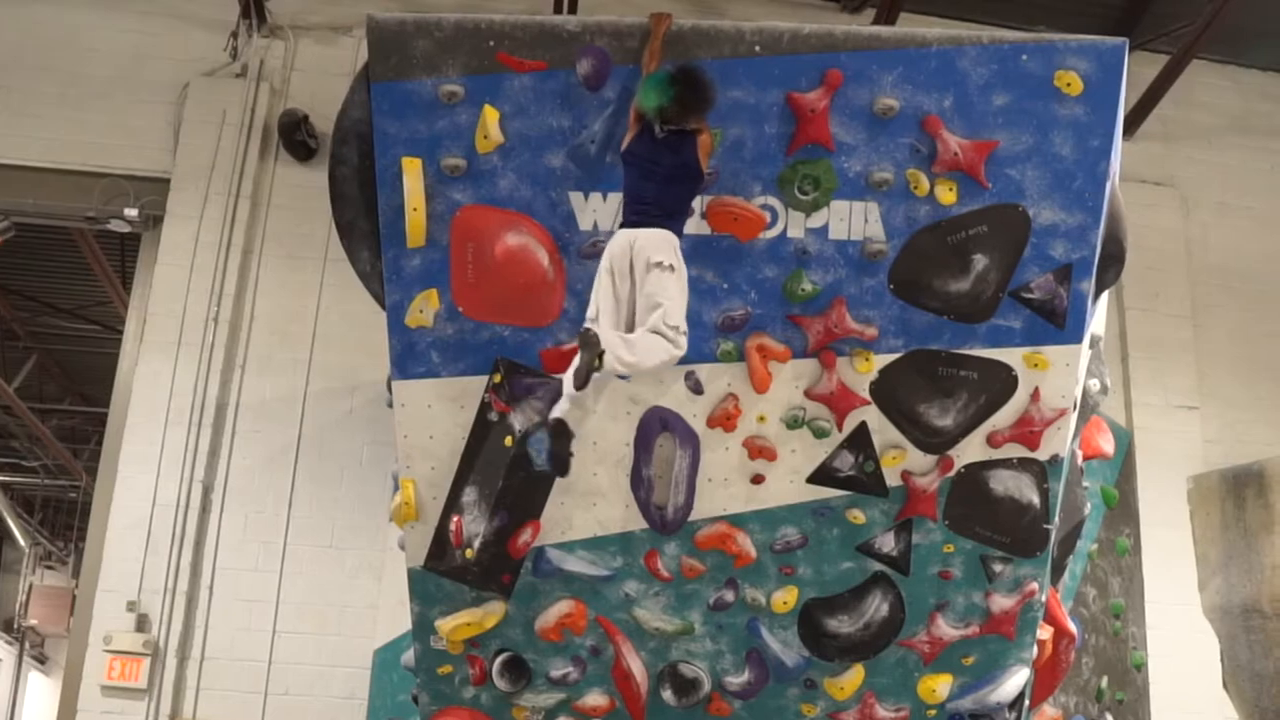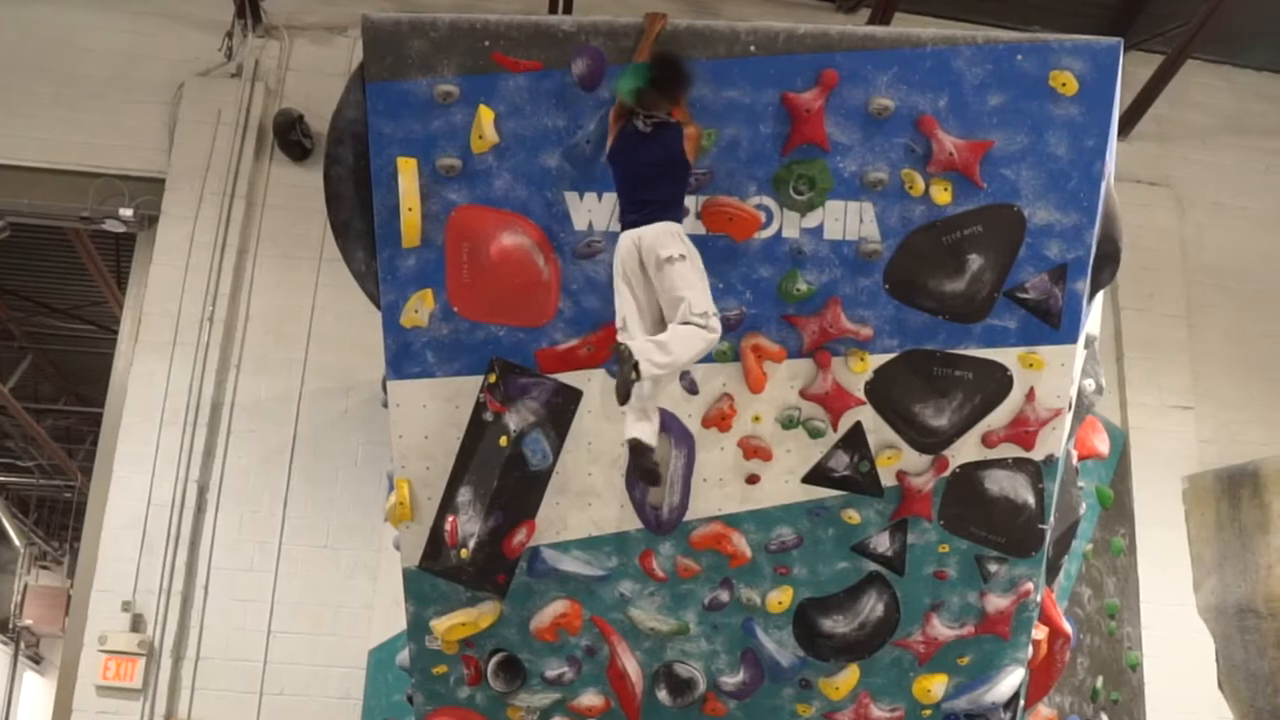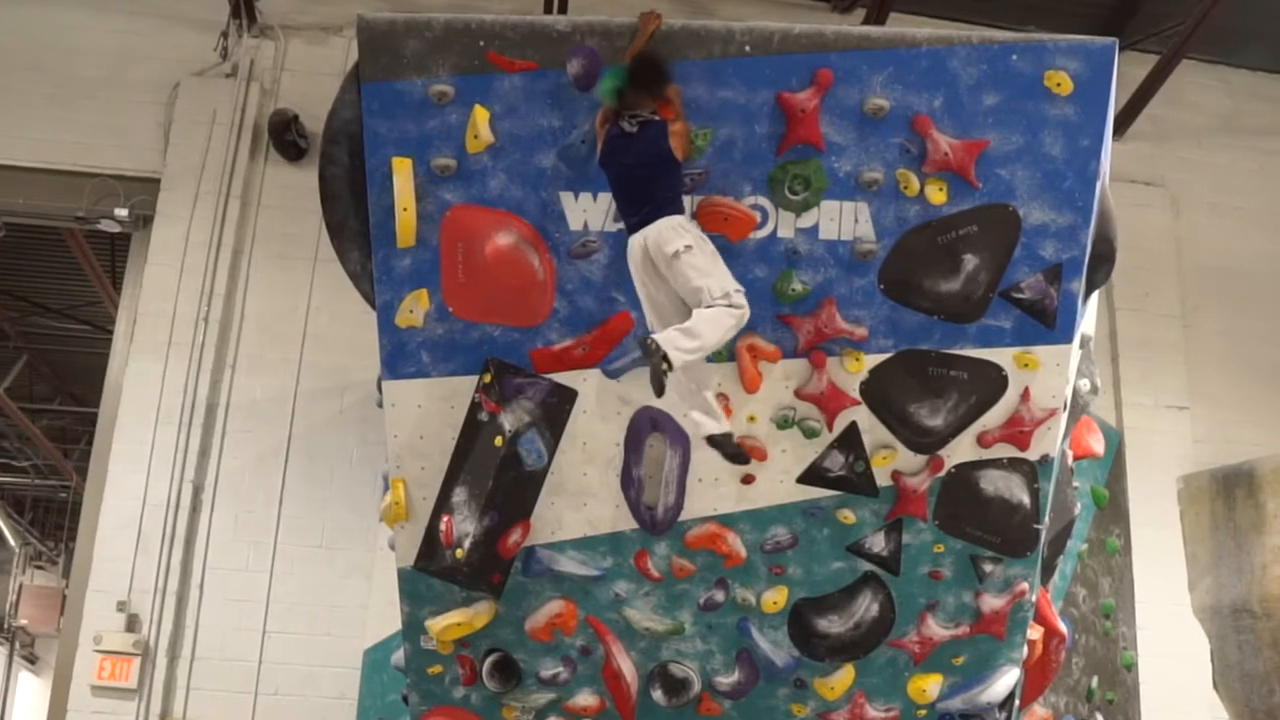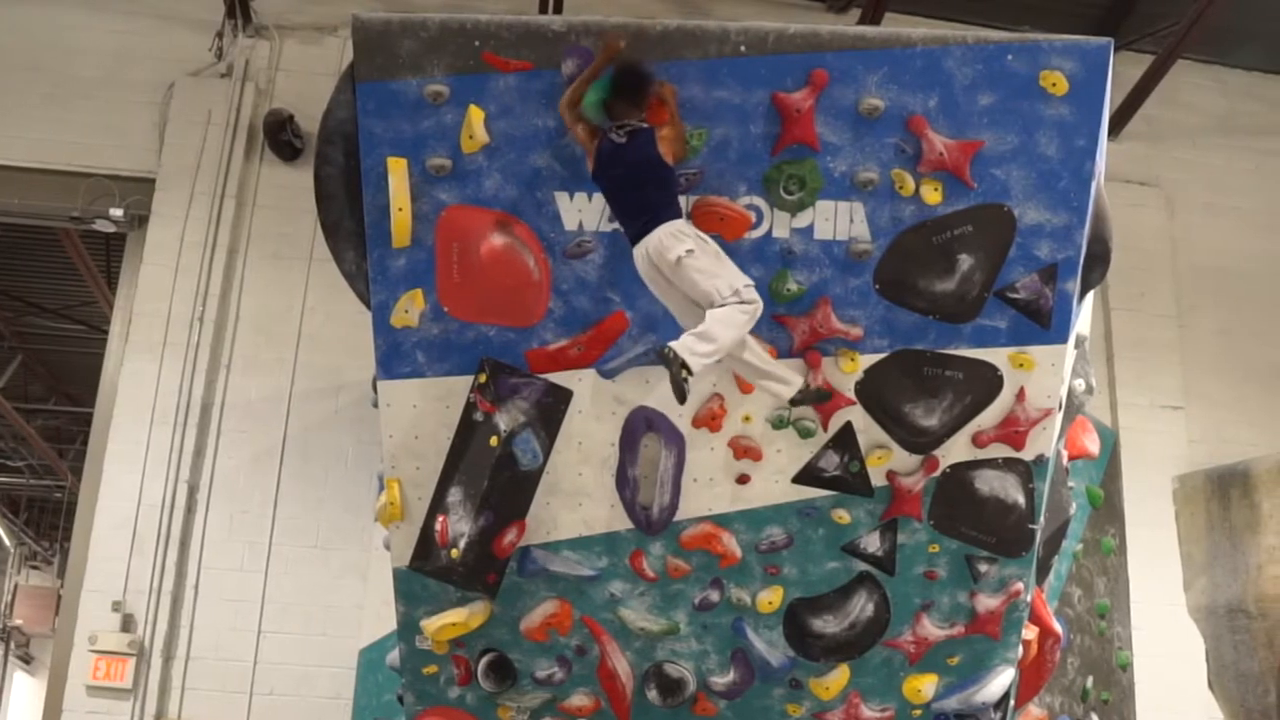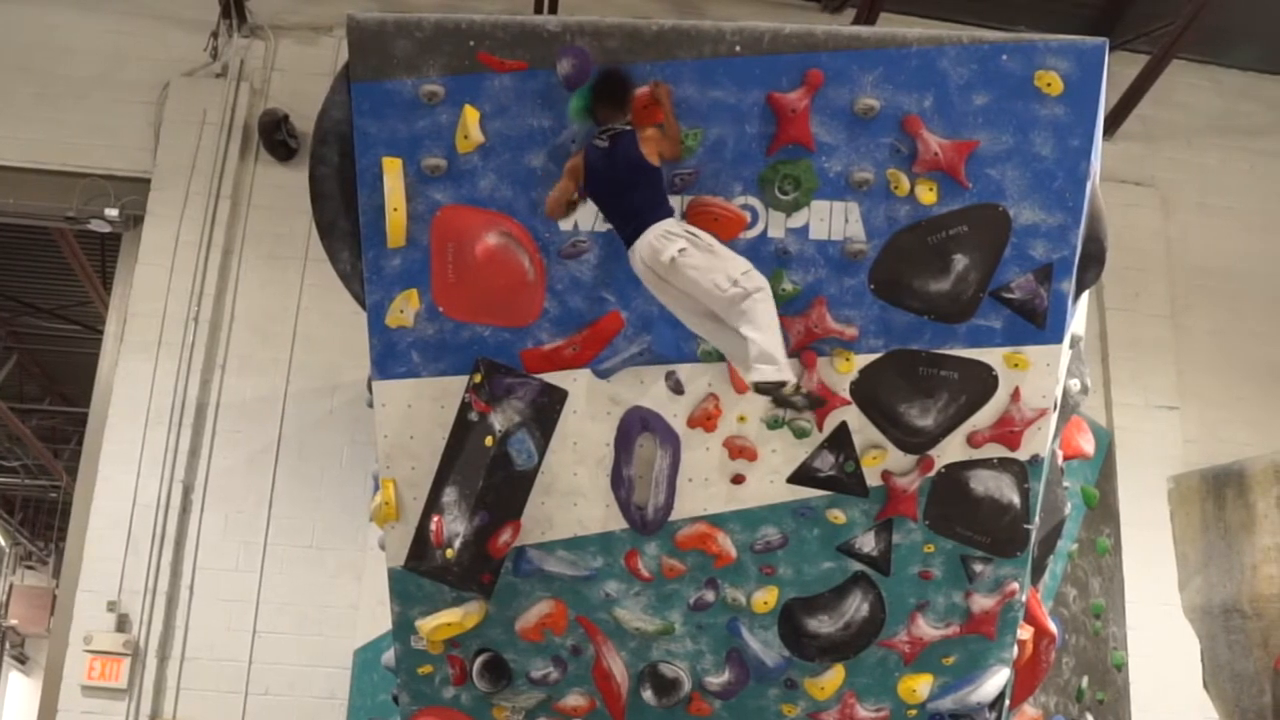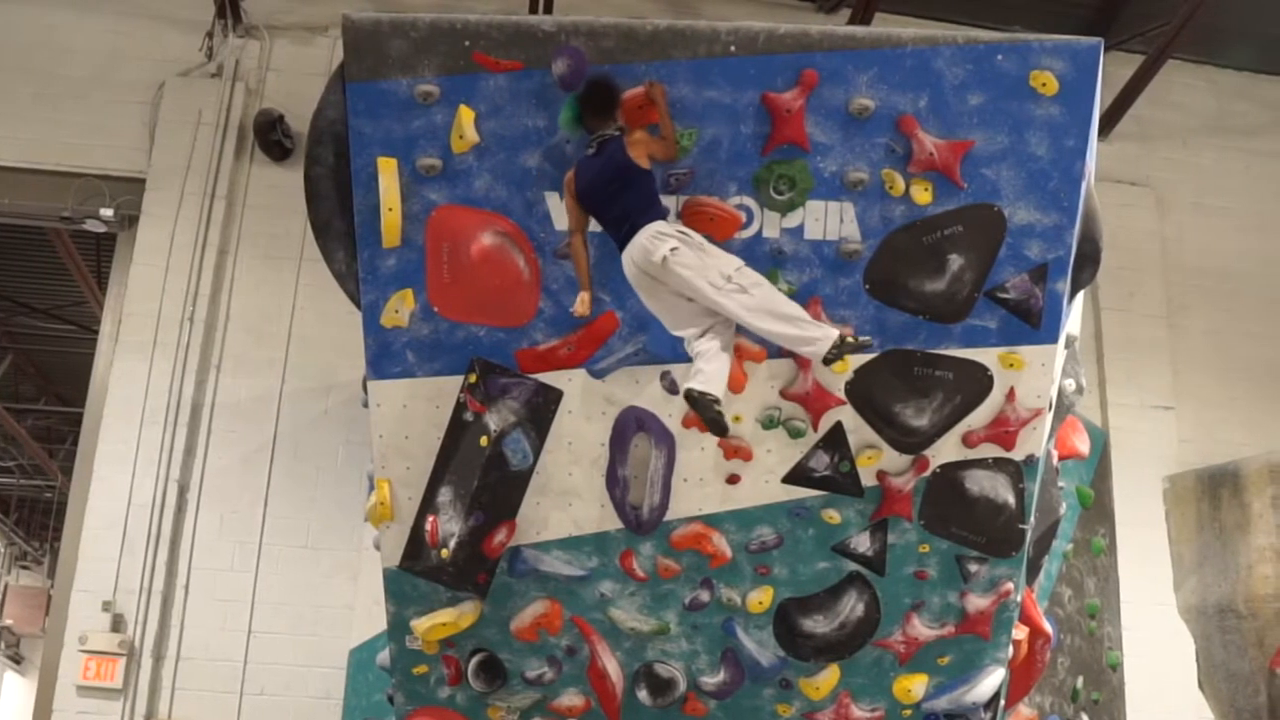
dt=0.3s
person 1, frame 1
left shoulder: (636, 131)
right shoulder: (702, 143)
left elbow: (644, 81)
left wrist: (656, 36)
right wrist: (692, 114)
left hip: (620, 242)
right hip: (660, 243)
left knee: (604, 334)
right knee: (667, 340)
left ankle: (564, 415)
right ankle: (602, 347)
person 1, frame 2
left shoulder: (618, 127)
right shoulder: (685, 134)
left elbow: (632, 81)
left wrist: (649, 35)
right wrist: (679, 110)
left hip: (627, 242)
right hip: (665, 235)
left knee: (639, 342)
right knee: (701, 327)
left ankle: (639, 436)
right ankle: (637, 357)
person 1, frame 3
left shoulder: (605, 131)
right shoulder: (673, 131)
left elbow: (615, 83)
left wrist: (641, 37)
right wrist: (676, 107)
left hip: (636, 243)
right hip: (671, 231)
left knee: (680, 337)
right knee: (730, 307)
left ankle: (714, 427)
right ankle: (664, 350)
person 1, frame 4
left shoulder: (594, 146)
right shoulder: (662, 137)
left elbow: (566, 107)
right elbow: (681, 151)
left wrist: (601, 62)
right wrist: (672, 105)
left hip: (642, 252)
right hip: (673, 237)
left knee: (713, 330)
right knee: (744, 301)
left ankle: (790, 387)
right ankle: (684, 355)
person 1, frame 5
left shoulder: (580, 162)
right shoulder: (646, 139)
left elbow: (555, 209)
right elbow: (676, 149)
left wrist: (579, 192)
right wrist: (666, 106)
left hip: (640, 254)
right hip: (668, 236)
left knee: (721, 321)
right knee: (751, 288)
left ankle: (782, 381)
right ankle: (772, 376)
person 1, frame 6
left shoulder: (575, 176)
right shoulder: (634, 141)
left elbow: (576, 235)
right elbow: (670, 150)
left wrist: (585, 290)
right wrist: (661, 105)
left hip: (632, 261)
right hip: (658, 239)
left knee: (710, 323)
right knee: (742, 285)
left ankle: (704, 388)
right ankle: (825, 341)
